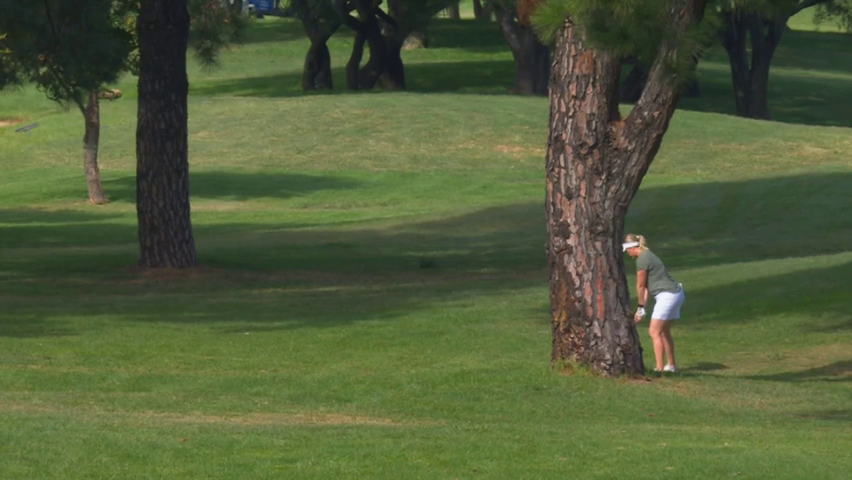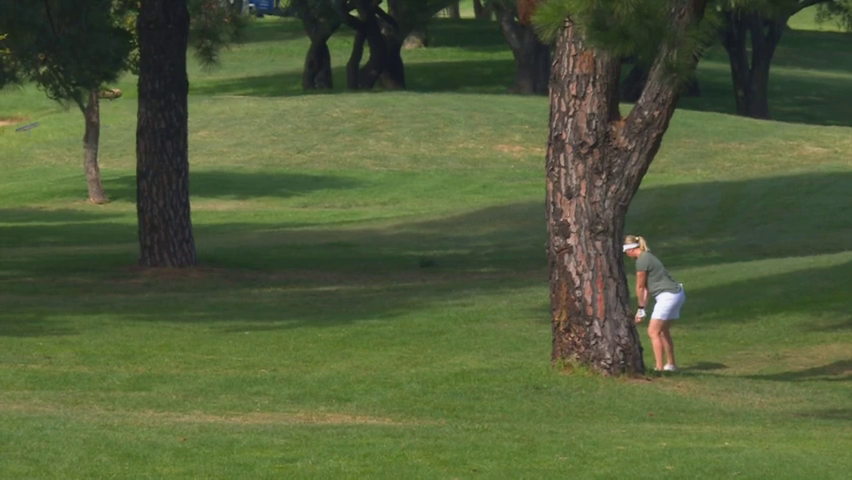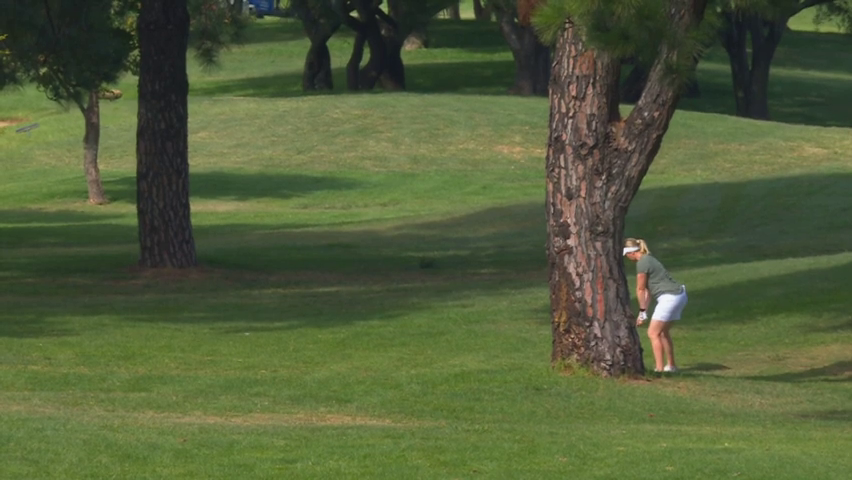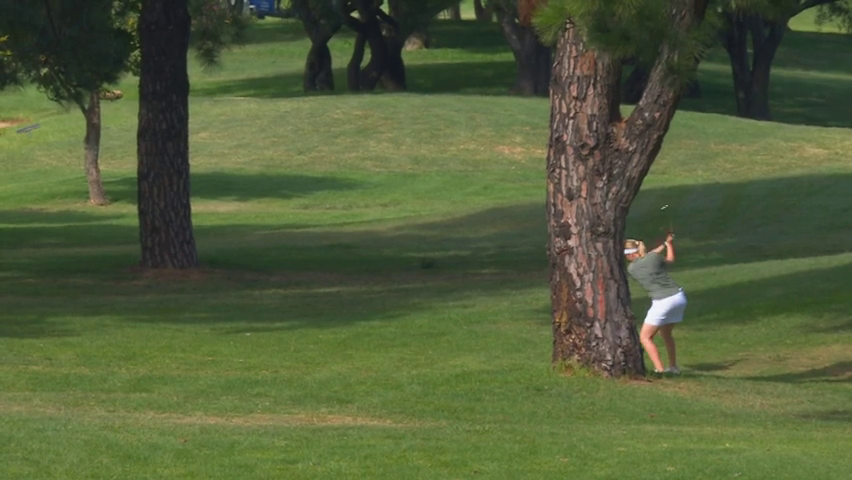
dt=0.7s
person 1, frame 1
left shoulder: (642, 259)
right shoulder: (647, 256)
left elbow: (641, 286)
right elbow: (647, 286)
left wrist: (640, 307)
right wrist: (642, 307)
left hip: (667, 296)
right hip: (675, 294)
left knee: (654, 332)
right knee: (664, 331)
left ankle: (659, 369)
right ankle: (671, 365)
person 1, frame 2
left shoulder: (641, 261)
right shoulder: (647, 257)
left elbow: (640, 287)
right elbow: (646, 287)
left wrist: (640, 308)
right wrist: (642, 309)
left hip: (668, 296)
right hip: (675, 294)
left knee: (653, 332)
right knee: (663, 331)
left ankle: (659, 368)
right ankle: (671, 365)
person 1, frame 3
left shoulder: (642, 263)
right shoulder: (648, 259)
left elbow: (640, 290)
right elbow: (647, 290)
left wrist: (642, 311)
right wrist: (643, 311)
left hip: (670, 298)
right hip: (678, 295)
left knee: (653, 333)
right knee: (663, 332)
left ankle: (660, 369)
right ankle: (671, 366)
person 1, frame 4
left shoulder: (631, 269)
right shoulder: (655, 257)
right elbow: (671, 259)
left wrist: (664, 245)
right wrist: (668, 243)
left hip: (663, 303)
right hip: (679, 297)
left knee: (645, 337)
right knee: (666, 333)
left ankle: (660, 370)
right ankle: (673, 367)
